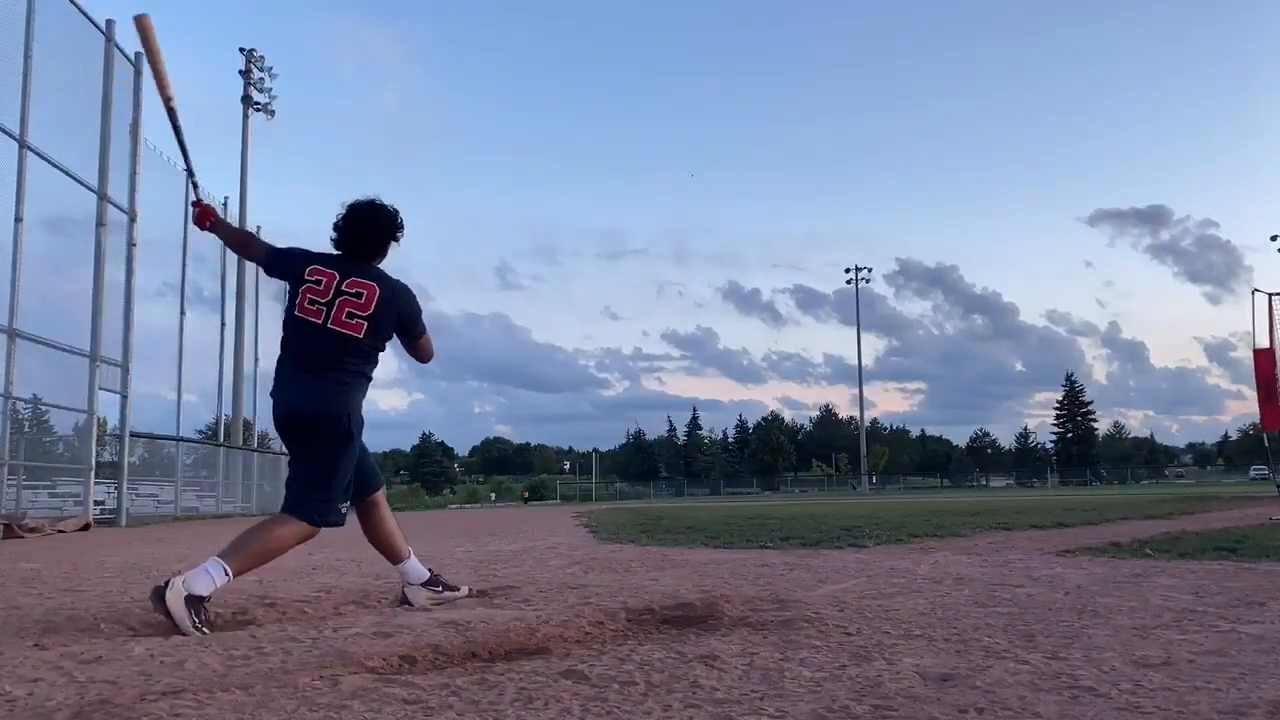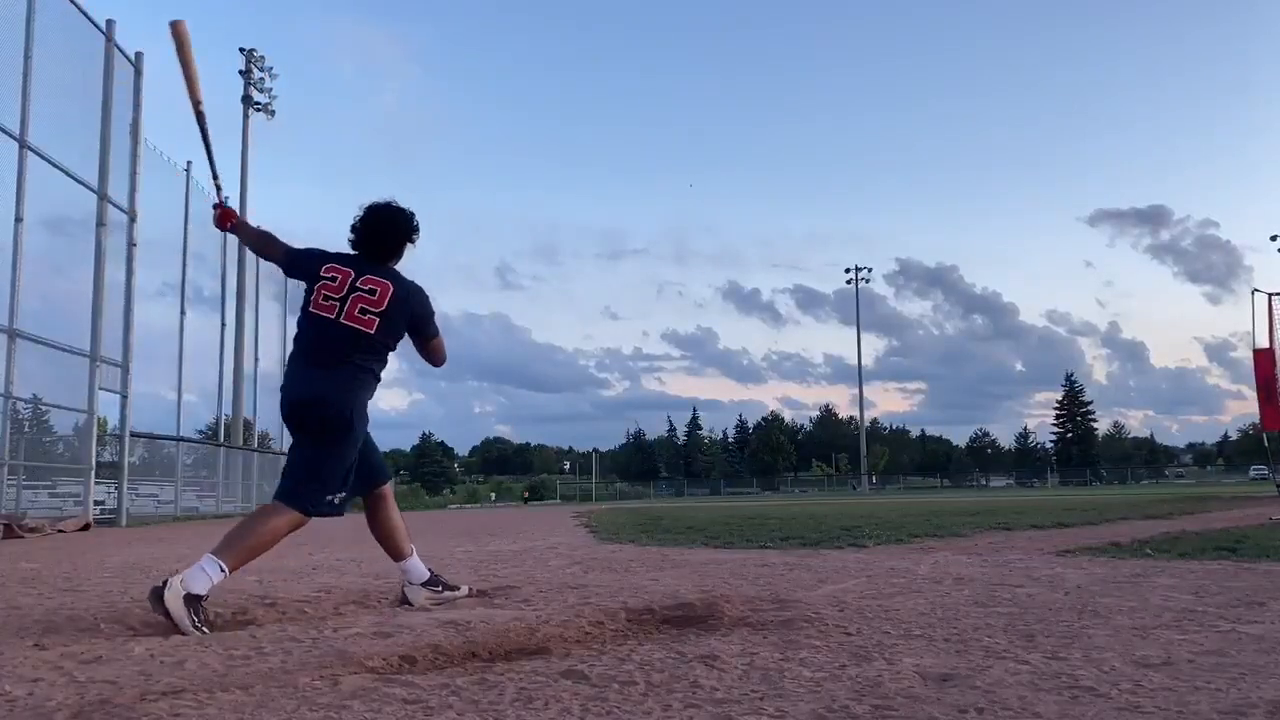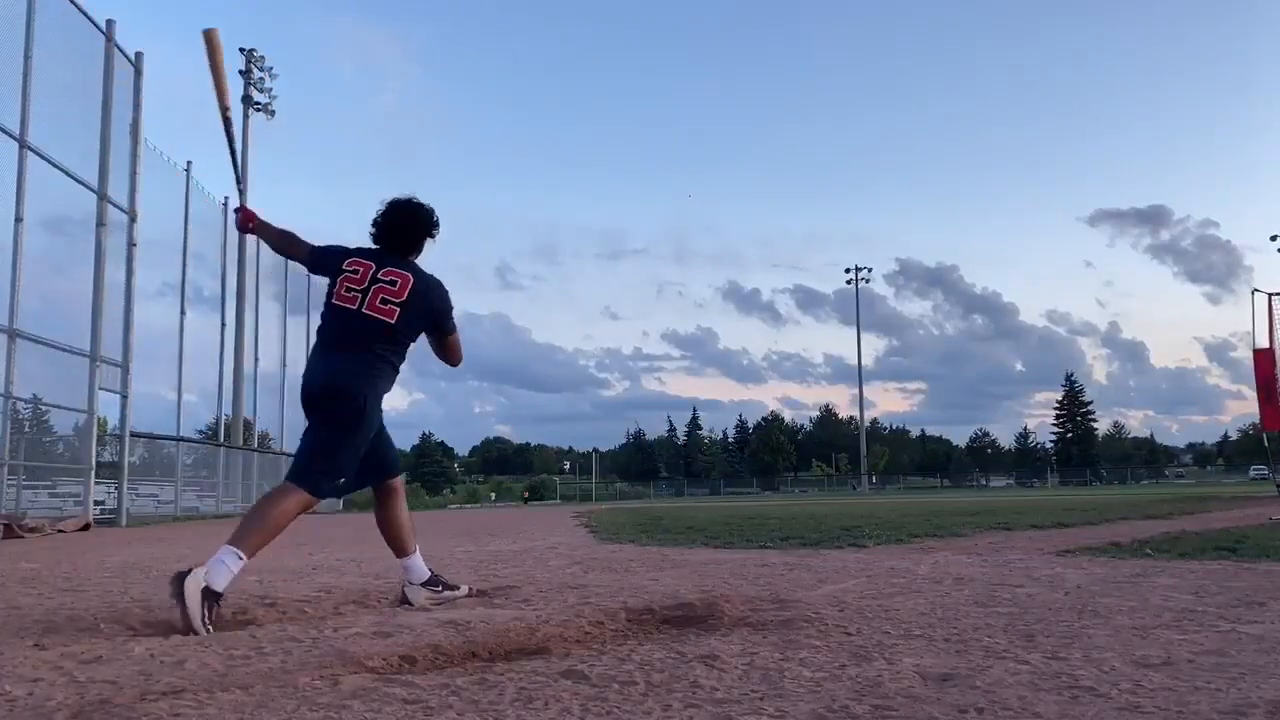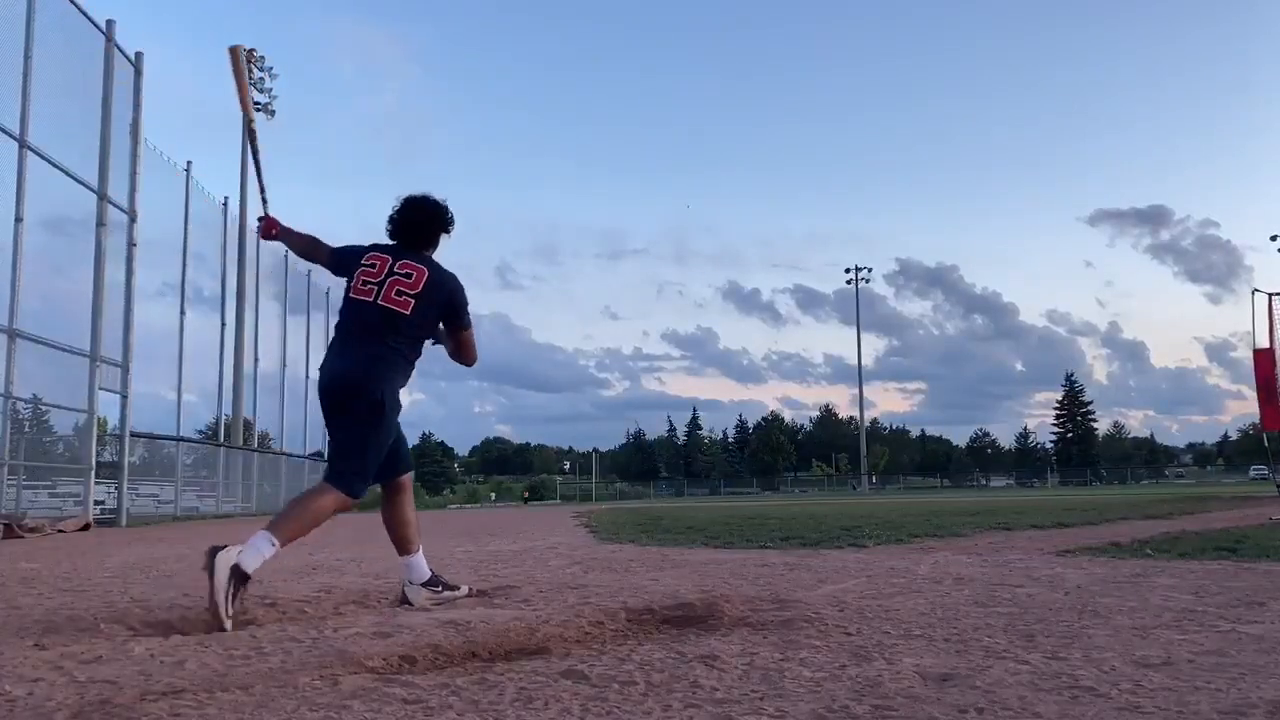
dt=0.1s
person 1, frame 1
left shoulder: (307, 265)
right shoulder: (395, 293)
left elbow: (252, 247)
right elbow: (424, 353)
left wrist: (212, 220)
left hip: (290, 404)
right hip: (332, 412)
left knee: (370, 493)
right knee: (303, 517)
left ankle: (419, 581)
right ankle: (193, 585)
person 1, frame 2
left shoulder: (327, 265)
right shoulder: (410, 294)
left elbow: (274, 249)
right elbow: (437, 356)
left wrist: (235, 222)
left hip: (300, 394)
right hip: (337, 404)
left knee: (378, 486)
right knee: (294, 507)
left ankle: (419, 581)
right ankle: (192, 583)
person 1, frame 3
left shoulder: (348, 259)
right shoulder: (429, 288)
left elbow: (295, 247)
right elbow: (452, 356)
left wrist: (254, 224)
left hip: (322, 385)
right hip: (354, 394)
left knee: (390, 480)
right knee: (302, 489)
left ankle: (420, 580)
right ankle: (210, 577)
person 1, frame 4
left shoulder: (367, 257)
right shoulder: (444, 283)
left elbow: (317, 249)
right elbow: (467, 355)
left wrist: (278, 230)
right wrist: (442, 332)
left hip: (336, 379)
right hip: (372, 388)
left knee: (398, 478)
right knee: (340, 489)
left ankle: (421, 581)
right ankle: (240, 559)
